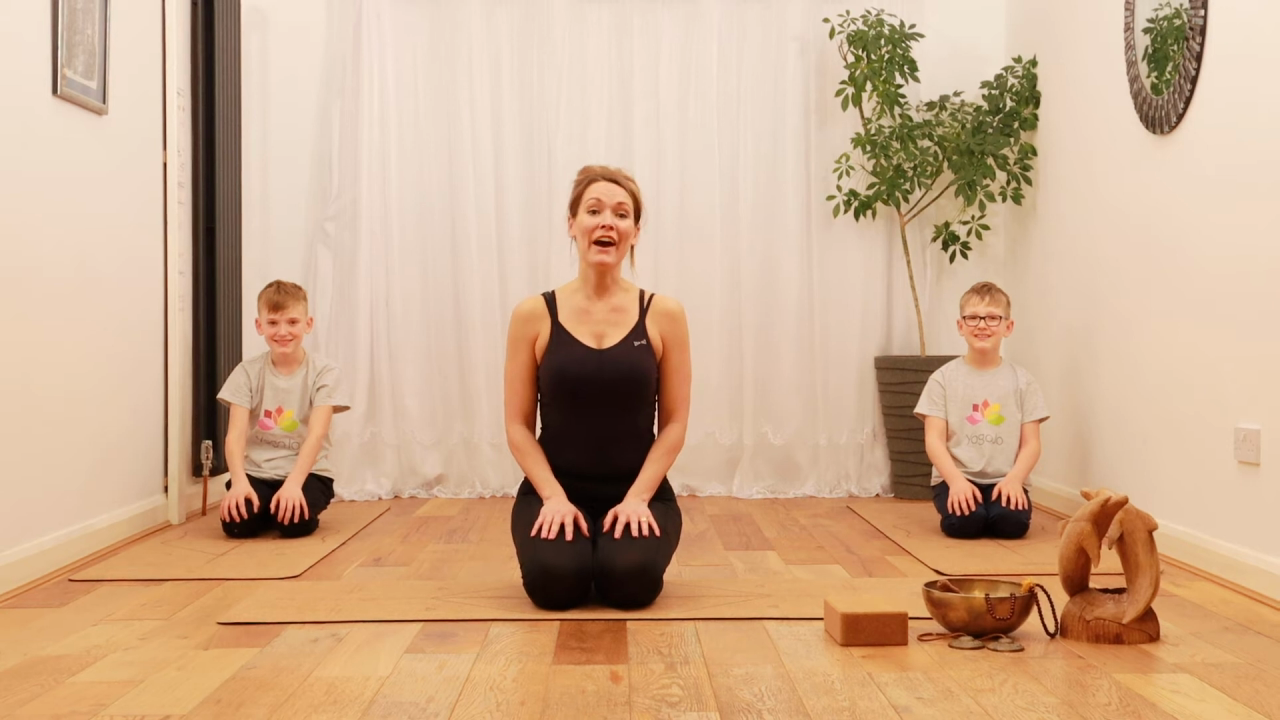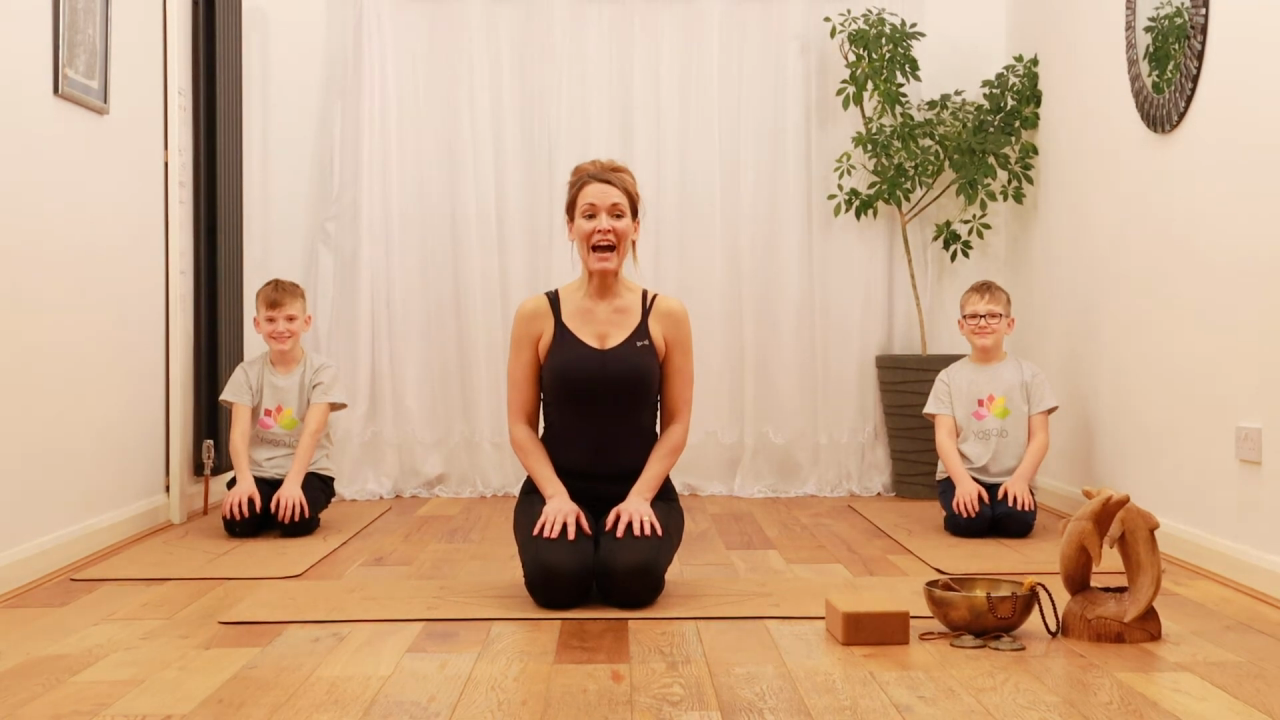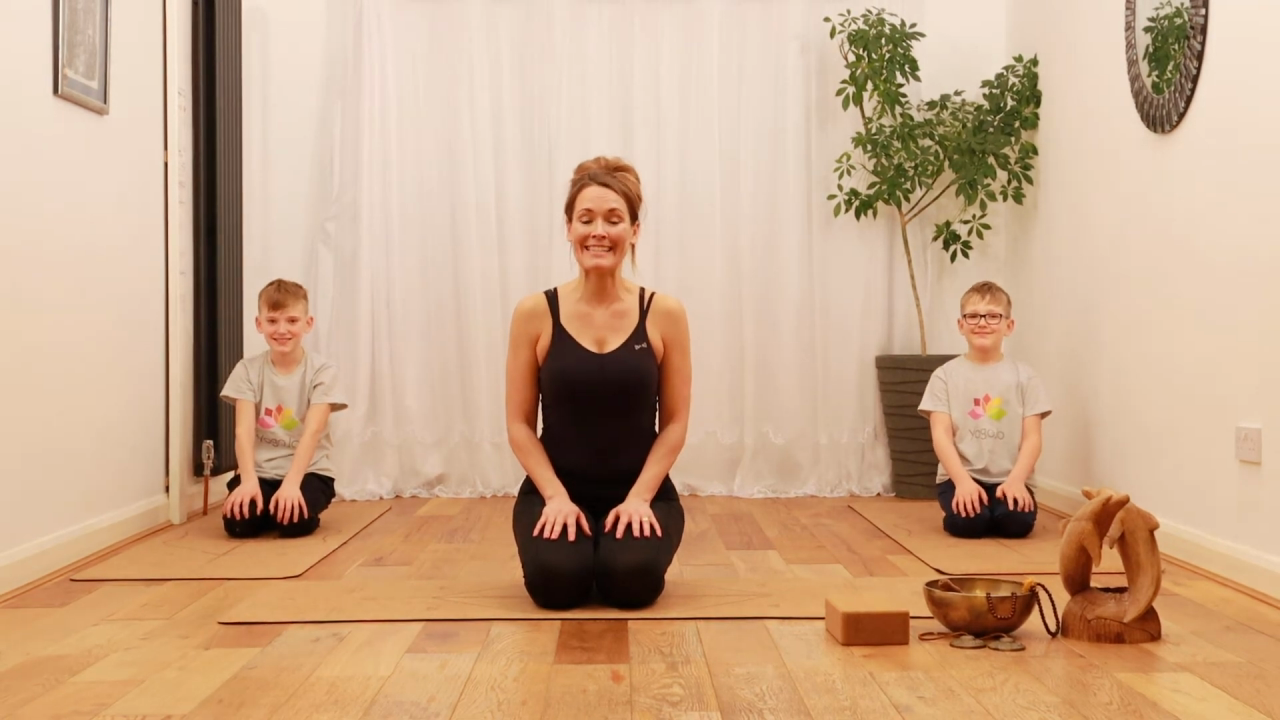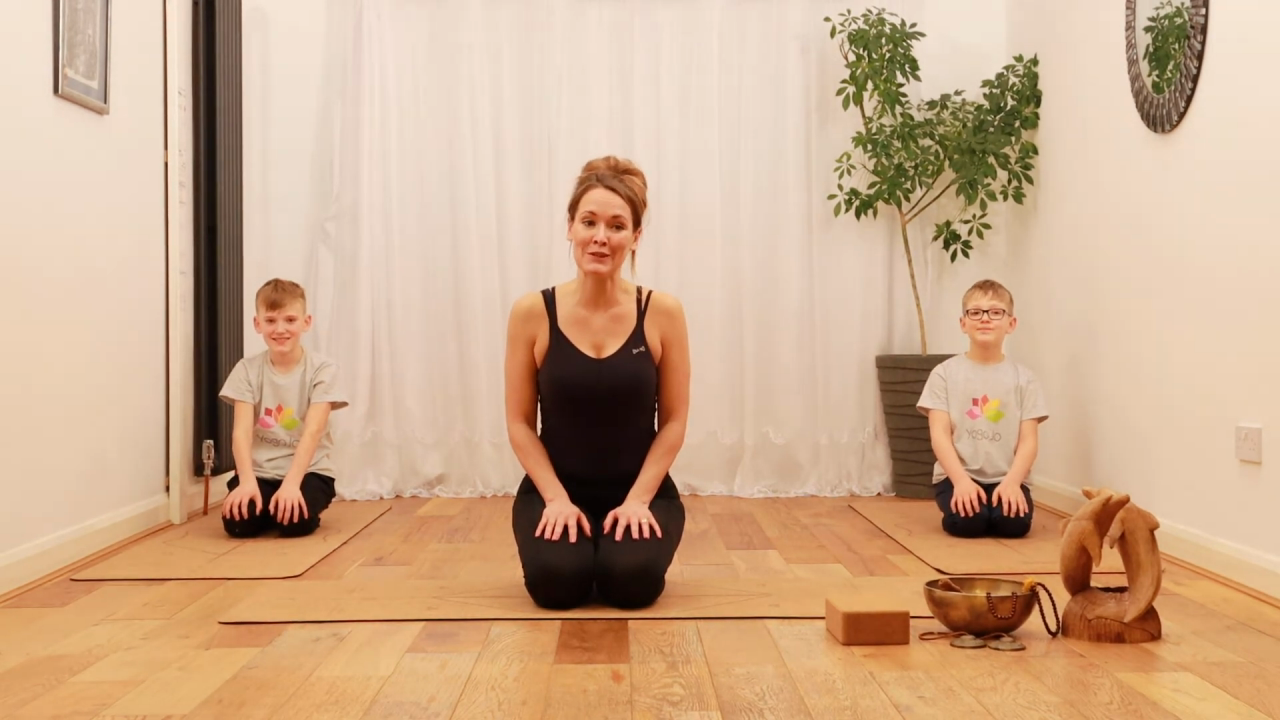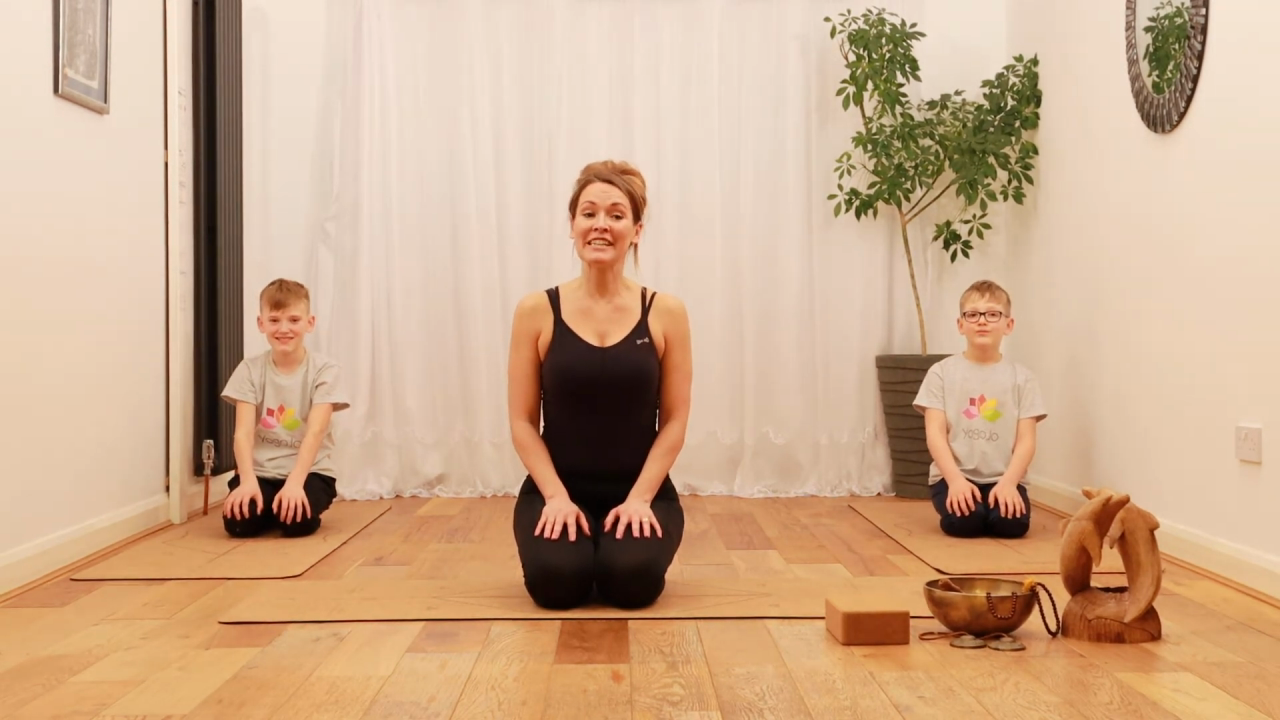
dt=1s
person 1, frame 1
left shoulder: (663, 313)
right shoulder: (534, 313)
left elbow: (674, 423)
right elbow: (518, 425)
left wrist: (637, 497)
right wrist: (554, 496)
left hip: (638, 488)
right hip: (557, 488)
left knee: (630, 581)
right knee: (555, 582)
left ankle: (615, 543)
right ankle: (574, 541)
person 1, frame 2
left shoulder: (666, 314)
right shoulder: (537, 313)
left elbow: (676, 423)
right elbow: (521, 424)
left wrist: (640, 496)
right wrist: (556, 495)
left hip: (639, 488)
right hip: (559, 487)
left knee: (631, 579)
right knee: (557, 581)
left ankle: (618, 544)
right ankle: (577, 541)
person 1, frame 3
left shoulder: (664, 313)
right shoulder: (535, 313)
left elbow: (674, 422)
right elbow: (520, 424)
left wrist: (639, 497)
right wrist: (556, 496)
left hip: (640, 489)
right hip: (558, 488)
left knee: (631, 580)
right knee: (556, 581)
left ankle: (616, 546)
right ankle: (576, 542)
person 1, frame 4
left shoulder: (662, 312)
right shoulder: (532, 312)
left elbow: (673, 421)
right elbow: (520, 423)
left wrist: (637, 500)
right wrist: (556, 498)
left hip: (639, 488)
right hip: (557, 487)
left knee: (631, 581)
right knee: (557, 581)
left ankle: (618, 542)
right ankle: (576, 548)
person 1, frame 5
left shoulder: (665, 311)
right shoulder: (537, 310)
left elbow: (674, 420)
right elbow: (522, 421)
left wrist: (639, 497)
right wrist: (555, 495)
left hip: (639, 487)
right hip: (559, 486)
left knee: (631, 580)
right knee: (556, 581)
left ankle: (622, 538)
right ankle: (573, 530)
person 2, frame 1
left shoulder: (324, 372)
right shoulder: (247, 372)
left elbow: (316, 434)
right elbow: (235, 434)
left wrist: (294, 483)
right wrist: (239, 480)
left hip: (306, 472)
right hip: (257, 472)
left knee: (294, 522)
right knee: (236, 521)
left ankle: (295, 508)
right ankle: (269, 507)
person 2, frame 2
left shoulder: (322, 371)
right shoulder: (247, 372)
left elbow: (312, 431)
right elbow: (239, 433)
left wrist: (293, 482)
right wrist: (244, 479)
left hip: (308, 471)
right hip: (259, 472)
left knee: (295, 521)
right knee: (237, 521)
left ankle: (297, 505)
right ankle: (269, 507)
person 2, frame 3
left shoulder: (322, 371)
right shoulder: (247, 370)
left elbow: (312, 432)
right elbow: (244, 430)
left wrist: (292, 483)
right wrist: (249, 480)
left hip: (308, 471)
right hip: (259, 470)
left knee: (294, 522)
right knee: (238, 521)
left ankle: (296, 508)
right ankle: (269, 508)
person 2, frame 4
left shoulder: (323, 369)
right shoulder: (247, 370)
left elbow: (312, 431)
right elbow: (242, 431)
left wrist: (292, 483)
right wrist: (247, 481)
left hip: (308, 470)
right hip: (259, 471)
left knee: (294, 521)
right knee: (238, 521)
left ankle: (301, 505)
right ankle: (268, 508)
person 2, frame 5
left shoulder: (325, 370)
right shoulder: (249, 369)
left elbow: (315, 431)
right elbow: (243, 432)
left wrist: (295, 482)
right wrist: (248, 480)
left hip: (309, 470)
right hip: (260, 470)
left knee: (297, 520)
right knee: (238, 520)
left ankle: (298, 505)
right ankle: (271, 507)
person 3, frame 1
left shoulder: (1022, 381)
right shoulder: (943, 378)
left elbow: (1031, 443)
right elbow: (934, 439)
left wrist: (1014, 478)
right wrist: (956, 480)
left hip: (1005, 480)
right hip: (957, 478)
left knee: (1013, 522)
right knee: (965, 521)
left ankle: (992, 510)
person 3, frame 2
left shoulder: (1029, 374)
right shoulder: (949, 377)
left elbow: (1039, 436)
right elbow: (944, 436)
left wrist: (1020, 478)
right wrist: (962, 481)
left hip: (1010, 478)
right hip: (961, 475)
left knee: (1018, 522)
right knee: (970, 521)
left ankle: (998, 508)
right ankle: (957, 507)
person 3, frame 3
left shoulder: (1024, 376)
right shoulder: (945, 375)
left elbow: (1032, 437)
right elbow: (941, 435)
left wrist: (1016, 479)
right wrist: (962, 480)
left hip: (1009, 478)
right hip: (961, 476)
left knee: (1018, 522)
right knee: (969, 522)
left ankle: (997, 510)
right ankle: (962, 508)
person 3, frame 4
left shoulder: (1024, 379)
right shoulder: (945, 373)
left elbow: (1028, 440)
right elbow: (939, 434)
left wrist: (1012, 481)
right wrist: (961, 480)
left hip: (1006, 479)
right hip: (957, 476)
left knee: (1014, 523)
right knee: (968, 521)
right ankle: (962, 500)
person 3, frame 5
left shoulder: (1022, 378)
right shoulder: (941, 372)
left elbow: (1026, 439)
right elbow: (935, 433)
left wrist: (1008, 482)
right wrist: (954, 479)
left hip: (1003, 479)
right hip: (955, 476)
left knee: (1012, 523)
right knee: (964, 521)
left ankle: (1000, 497)
